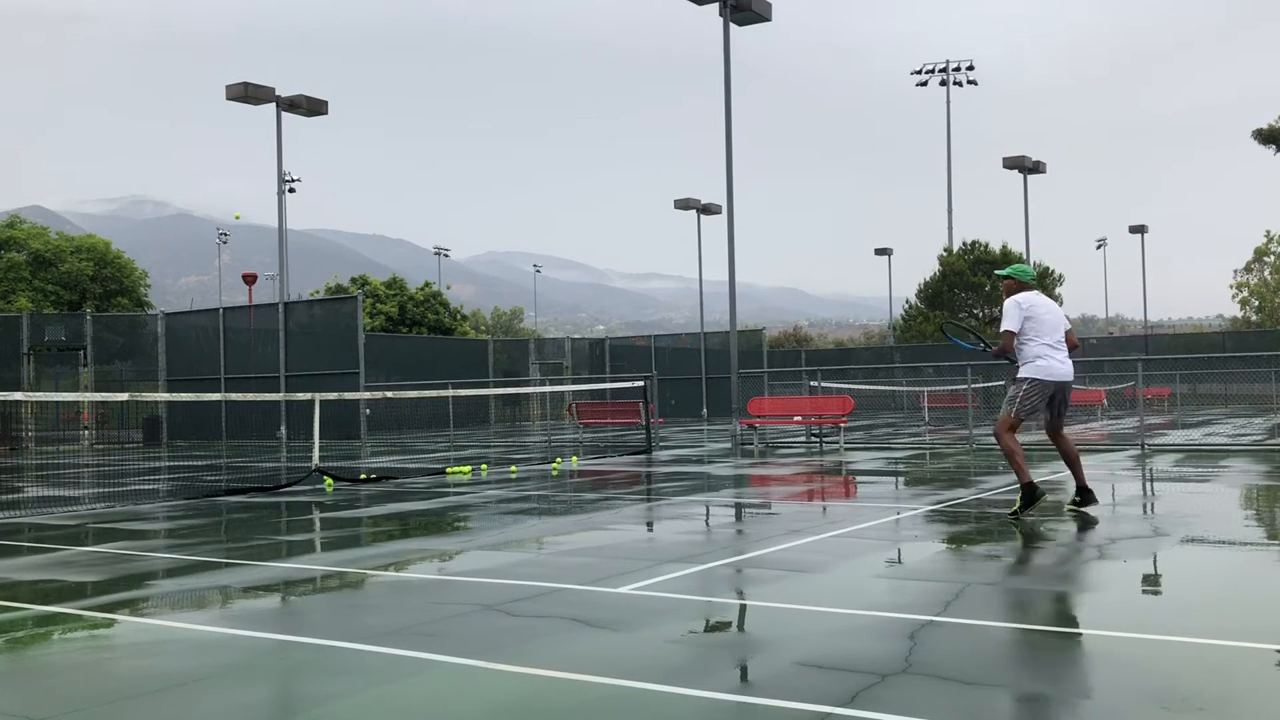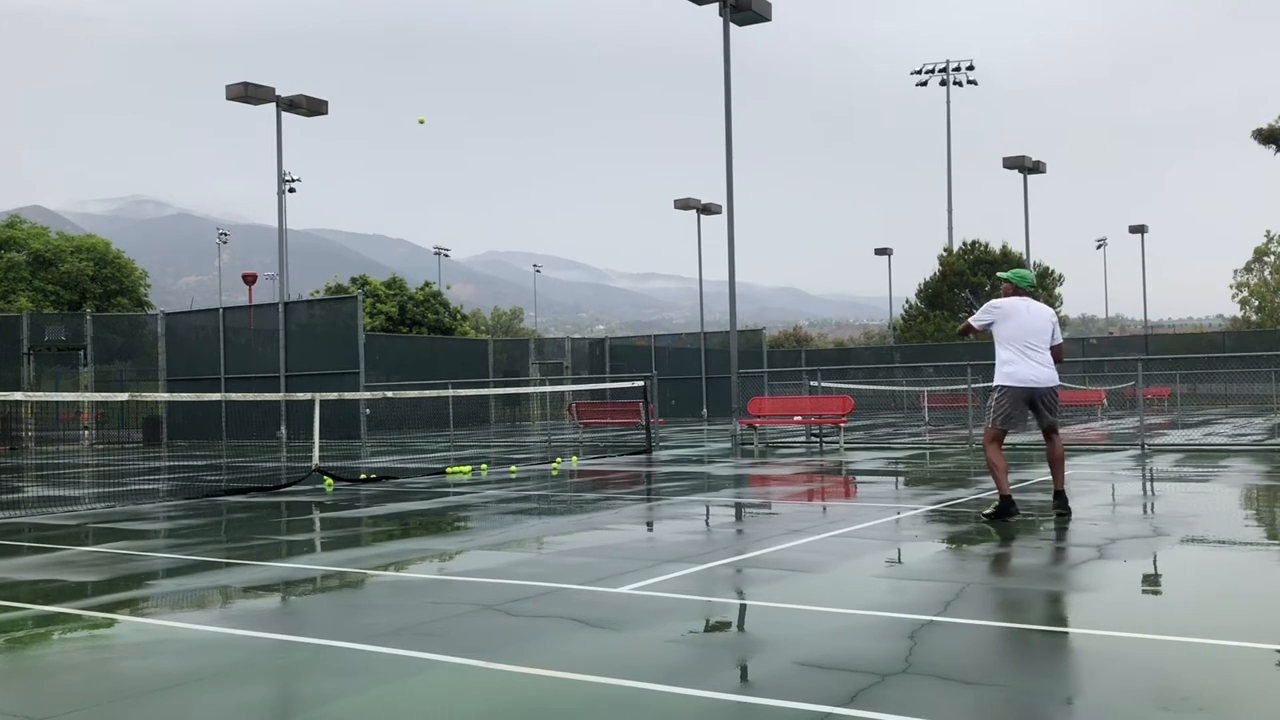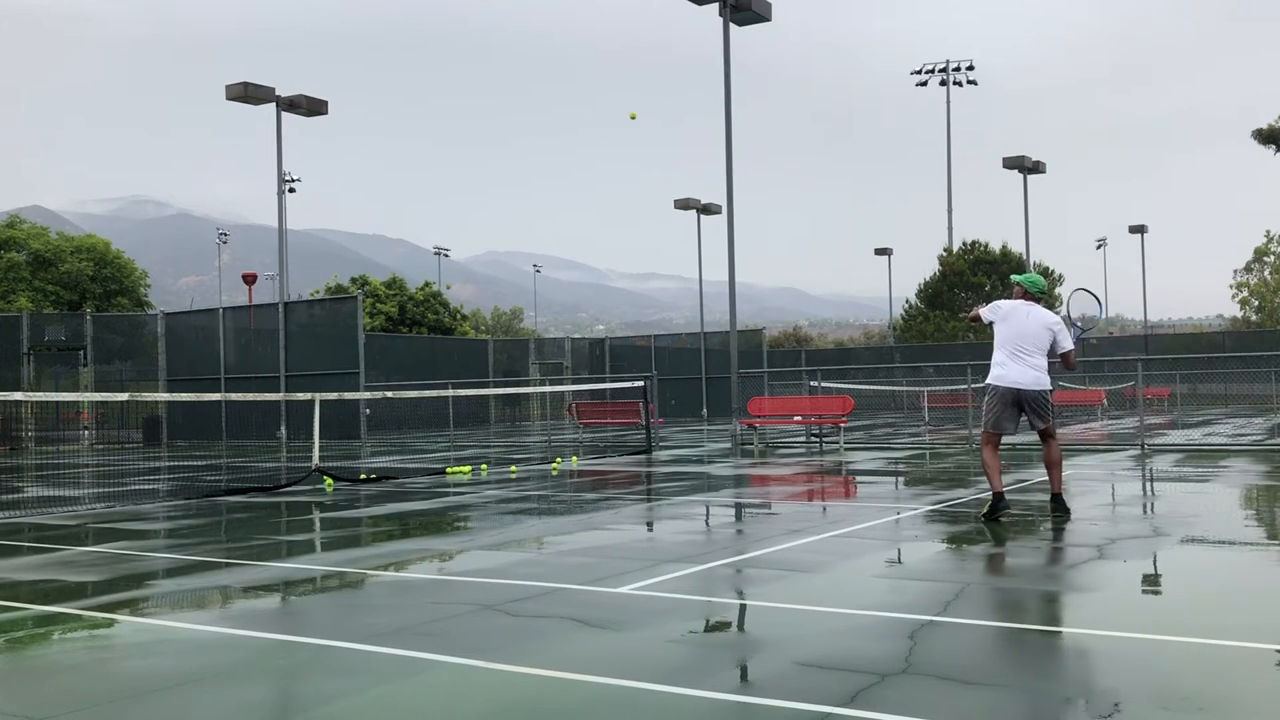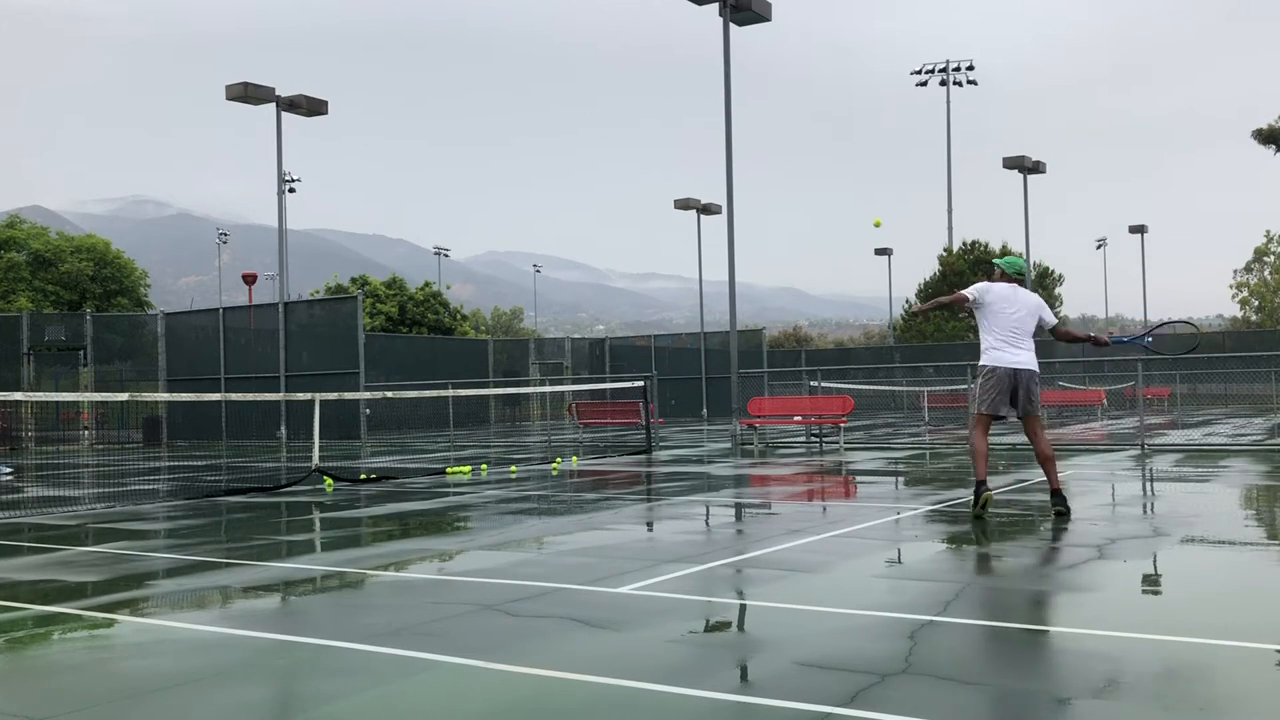
dt=0.3s
person 1, frame 1
left shoulder: (1015, 301)
right shoulder: (1050, 304)
left elbow: (1005, 347)
right elbow: (1073, 342)
left wrist: (999, 351)
left hip: (1036, 376)
right hip: (1063, 375)
left knee: (1004, 430)
right knee: (1056, 433)
left ankle: (1029, 489)
right ankle: (1083, 492)
person 1, frame 2
left shoulder: (996, 306)
right shoulder: (1048, 312)
left elbow: (964, 329)
right elbow: (1058, 356)
left wrist: (978, 324)
left hip: (1010, 383)
right hip: (1046, 381)
left knee: (992, 442)
right knee: (1052, 435)
left ankle: (1006, 501)
right ankle: (1060, 497)
person 1, frame 3
left shoulder: (1001, 307)
right shoulder: (1053, 320)
left elbow: (975, 316)
right elbow: (1070, 363)
left wrist: (977, 310)
left hip: (1000, 384)
right hip: (1036, 386)
left knee: (988, 446)
right knee: (1049, 439)
left ankle: (998, 498)
right ankle: (1057, 499)
person 1, frame 4
left shoulder: (985, 290)
right shoulder: (1034, 300)
left elbow: (952, 299)
right elbow: (1061, 333)
left wrist: (923, 307)
right wrist: (1092, 338)
left hip: (995, 367)
right hip: (1027, 369)
left knee: (978, 430)
right knee: (1036, 433)
left ankle: (981, 487)
right ankle: (1057, 495)
